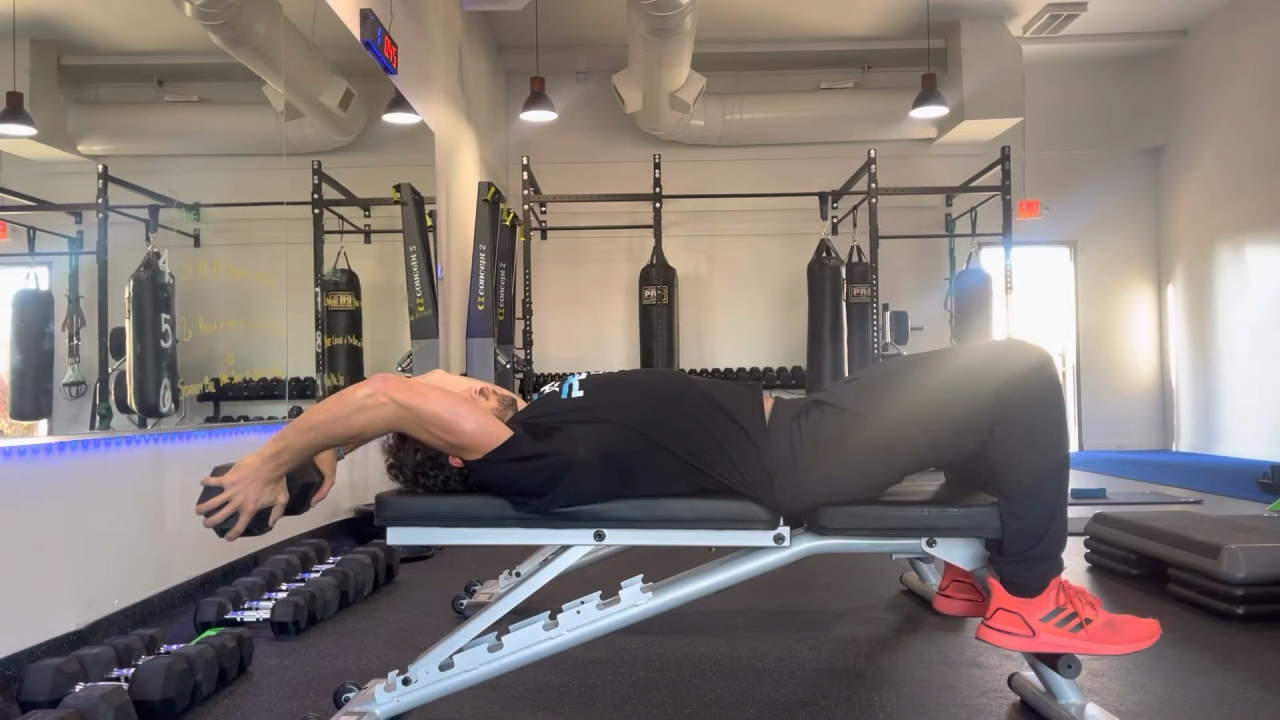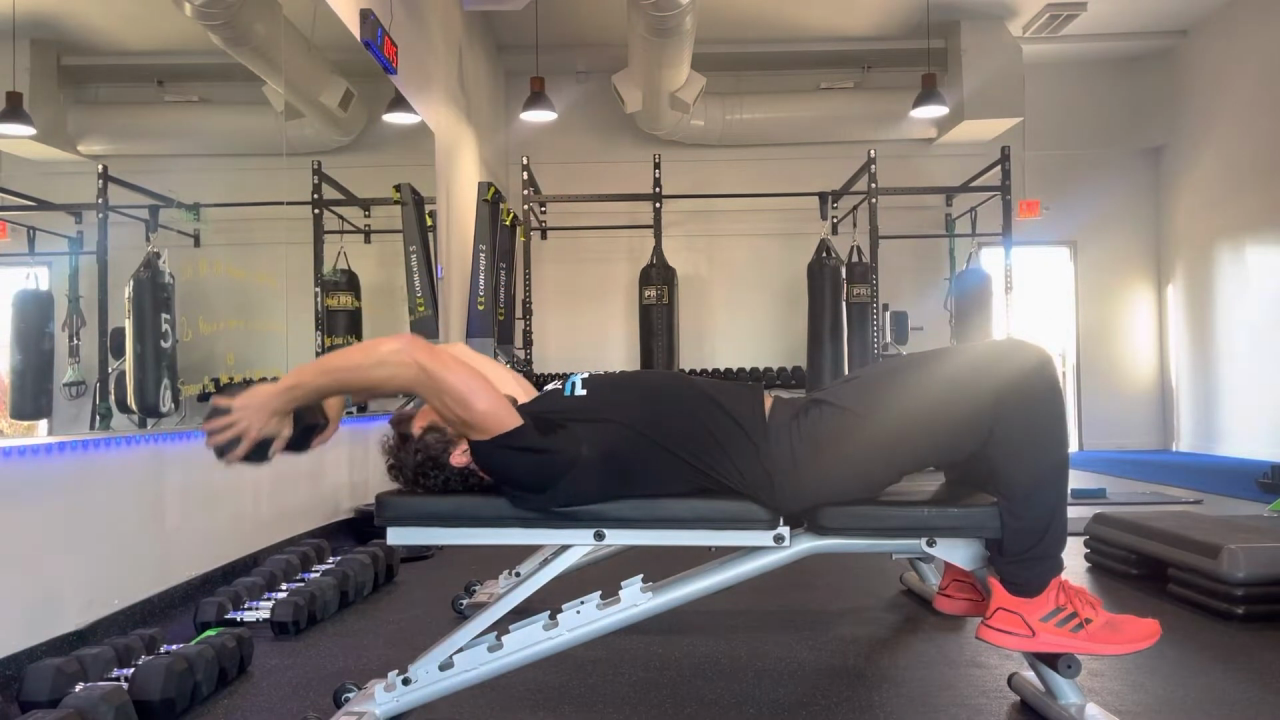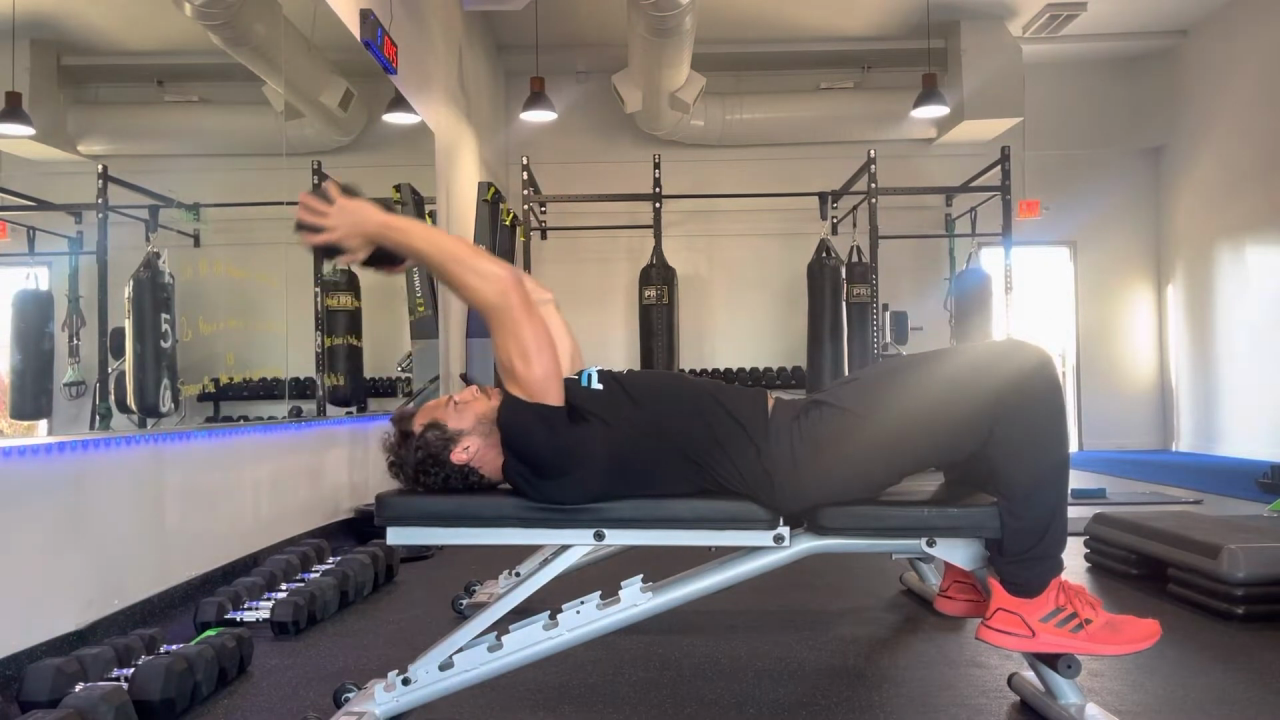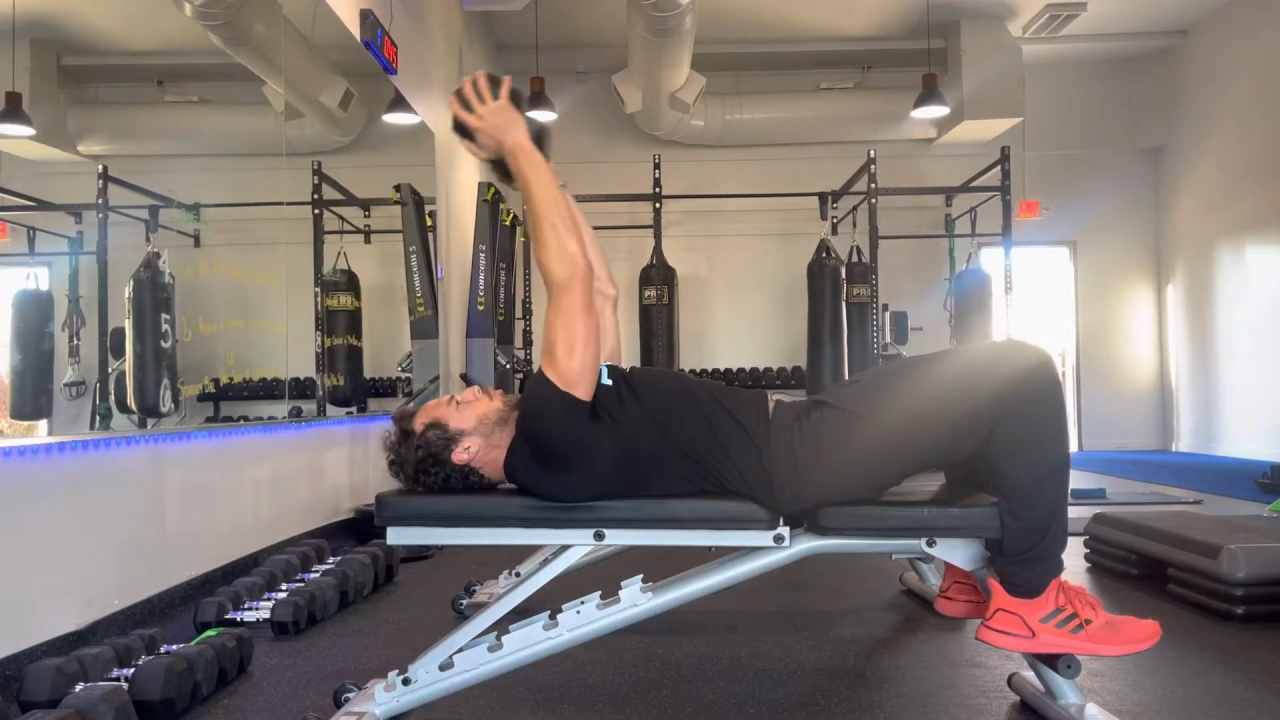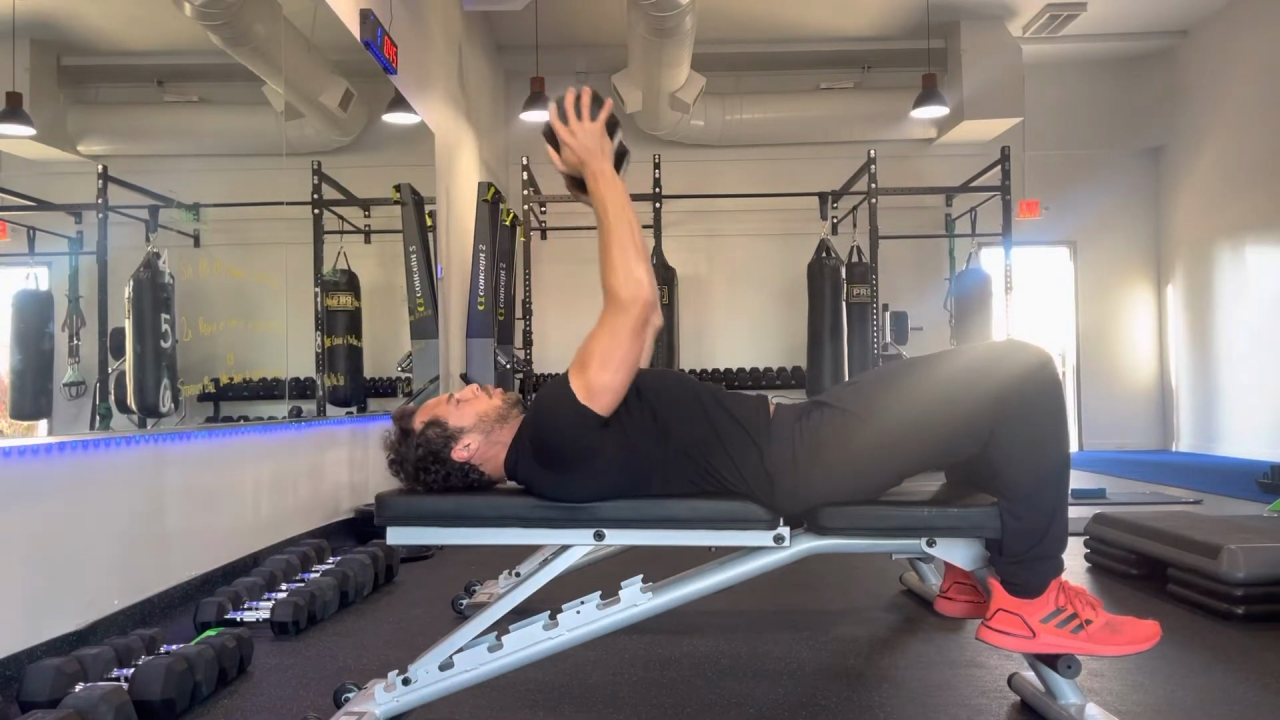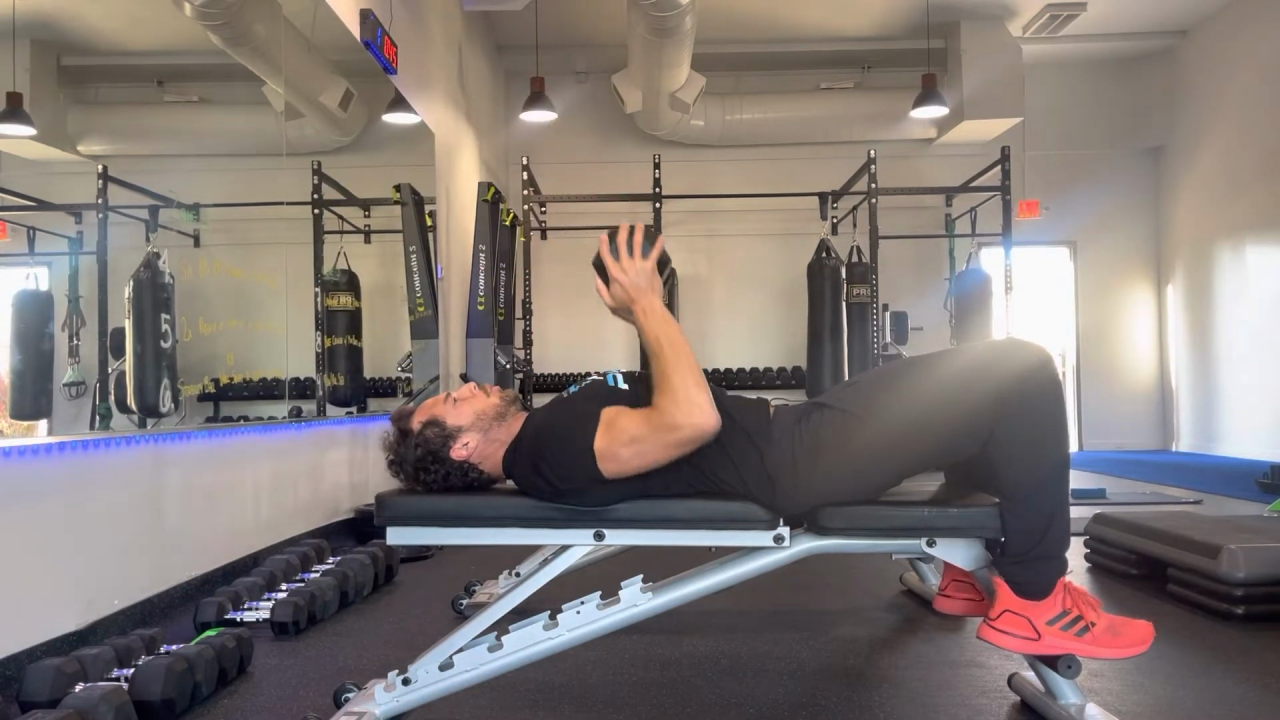
dt=0.4s
person 1, frame 1
left shoulder: (534, 420)
right shoulder: (523, 466)
left elbow: (416, 387)
right elbow: (394, 395)
left wrist: (316, 446)
right wrist: (270, 461)
left hip: (794, 418)
right hip: (800, 458)
left knee: (989, 376)
right knee: (1021, 372)
left ankle: (973, 568)
right ankle: (1028, 598)
person 1, frame 2
left shoulder: (535, 424)
right shoulder: (528, 466)
left elbow: (441, 360)
right elbow: (420, 359)
left wrist: (328, 385)
right wrist: (284, 391)
left hip: (795, 418)
right hip: (797, 454)
left knee: (989, 378)
right knee: (1021, 373)
left ankle: (977, 568)
right ankle: (1029, 598)
person 1, frame 3
left shoulder: (549, 418)
right shoulder: (540, 453)
left elbow: (532, 303)
right elbow: (508, 296)
left wrist: (391, 232)
right wrist: (383, 224)
left hip: (790, 422)
right hip: (797, 456)
left knee: (987, 380)
right knee: (1022, 375)
left ankle: (980, 568)
right ankle: (1030, 602)
person 1, frame 4
left shoulder: (557, 424)
right shoulder: (549, 442)
left elbow: (595, 289)
right elbow: (570, 276)
left wrist: (526, 158)
right wrist: (516, 148)
left hip: (800, 429)
right hip: (801, 459)
left knee: (990, 381)
right knee: (1022, 376)
left ankle: (979, 566)
right ankle: (1028, 599)
person 1, frame 5
left shoulder: (554, 424)
right shoulder: (554, 441)
left elbow: (629, 316)
right elbow: (638, 300)
left wrist: (596, 187)
right wrist: (596, 169)
left hip: (796, 432)
right hip: (799, 460)
left knee: (990, 380)
right knee: (1023, 376)
left ankle: (977, 571)
right ankle: (1028, 601)
person 1, frame 6
left shoulder: (555, 425)
right shoulder: (550, 451)
right elbow: (696, 419)
left wrist: (641, 308)
right wrist: (646, 304)
left hip: (795, 429)
right hip: (800, 460)
left knee: (993, 381)
right knee: (1022, 372)
left ankle: (970, 570)
right ankle: (1032, 601)
